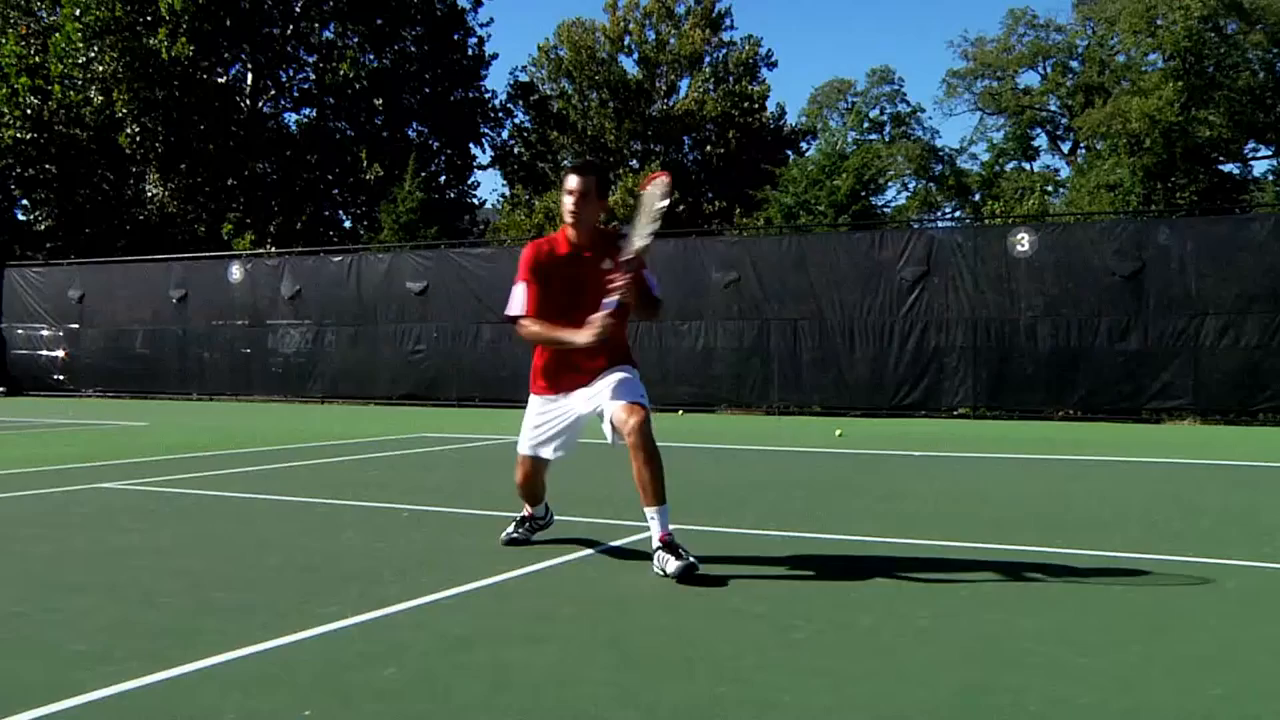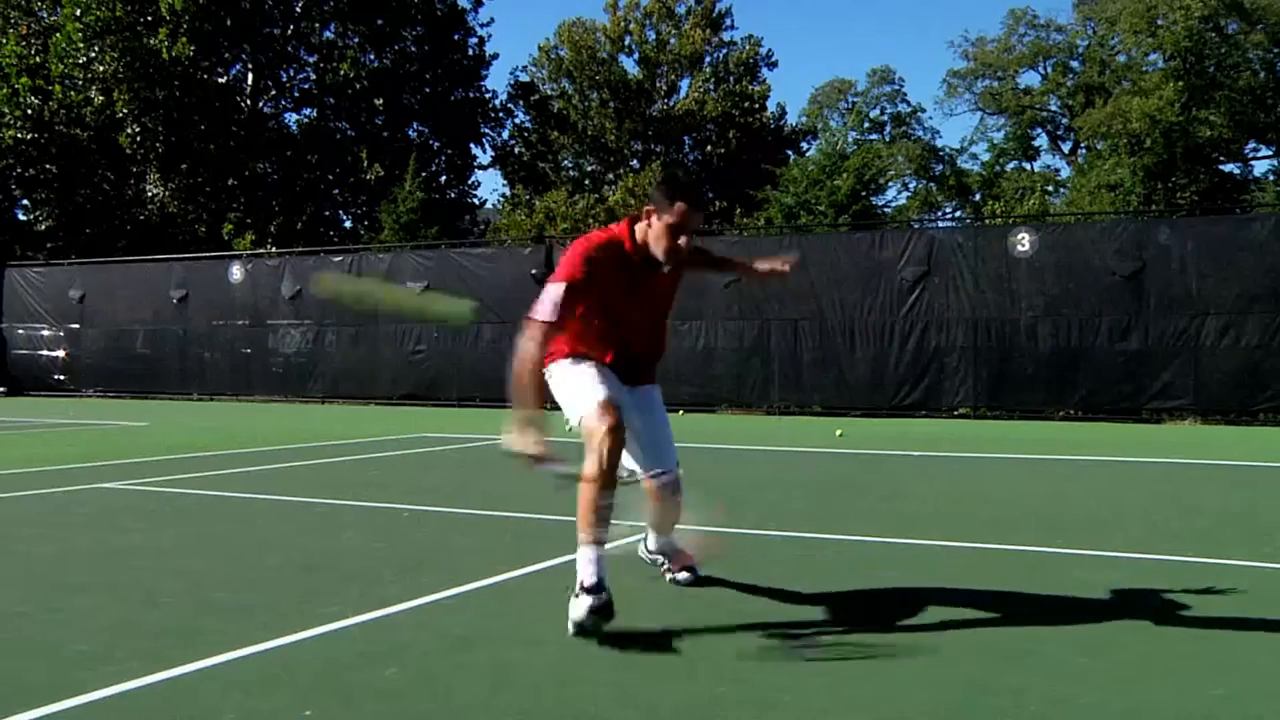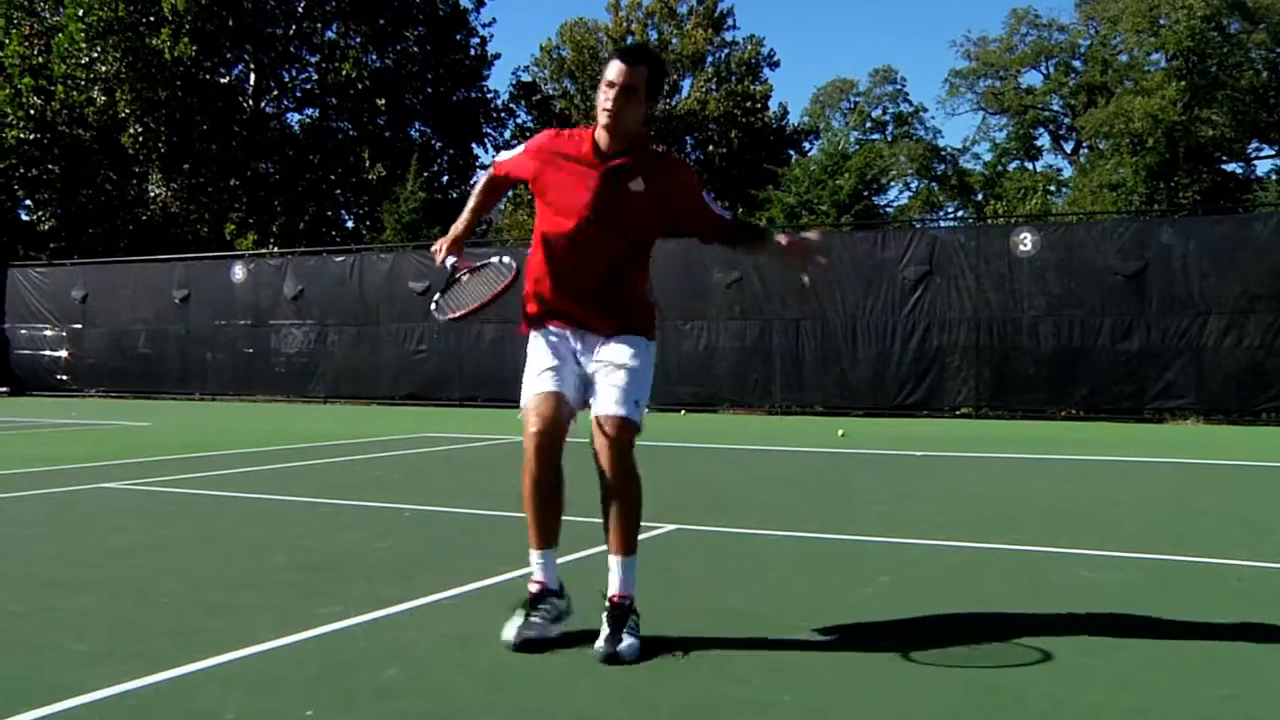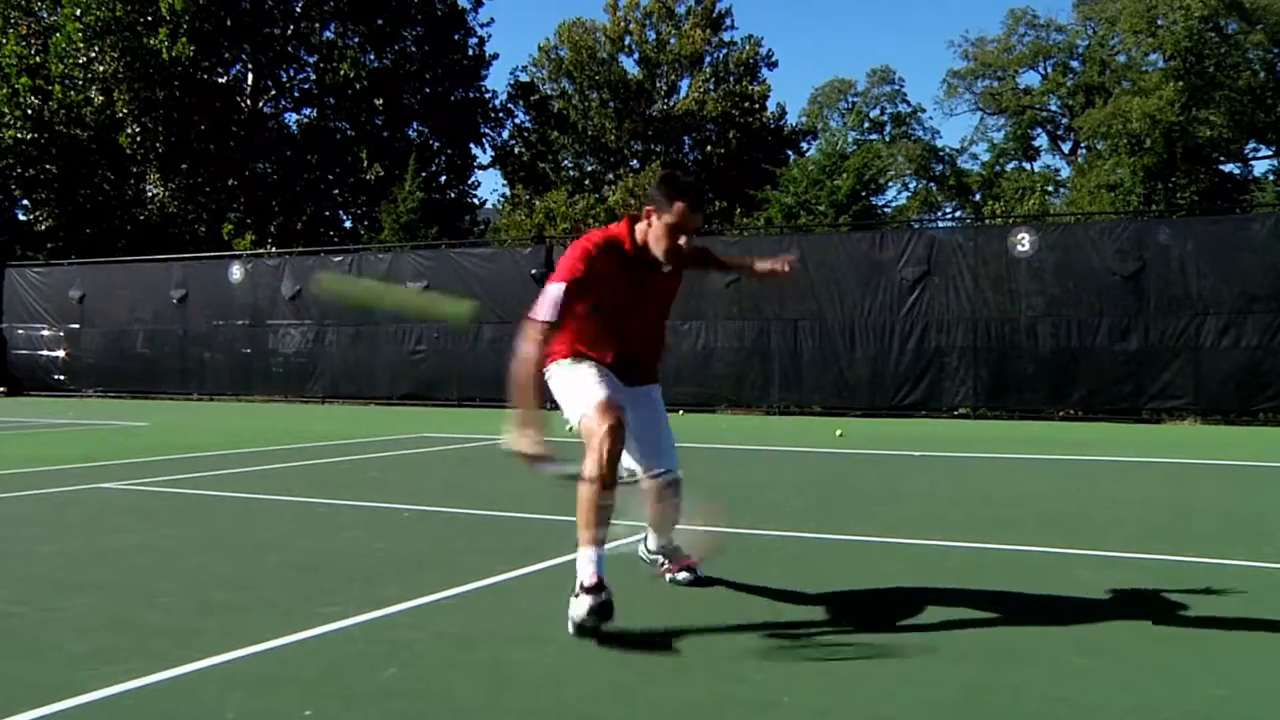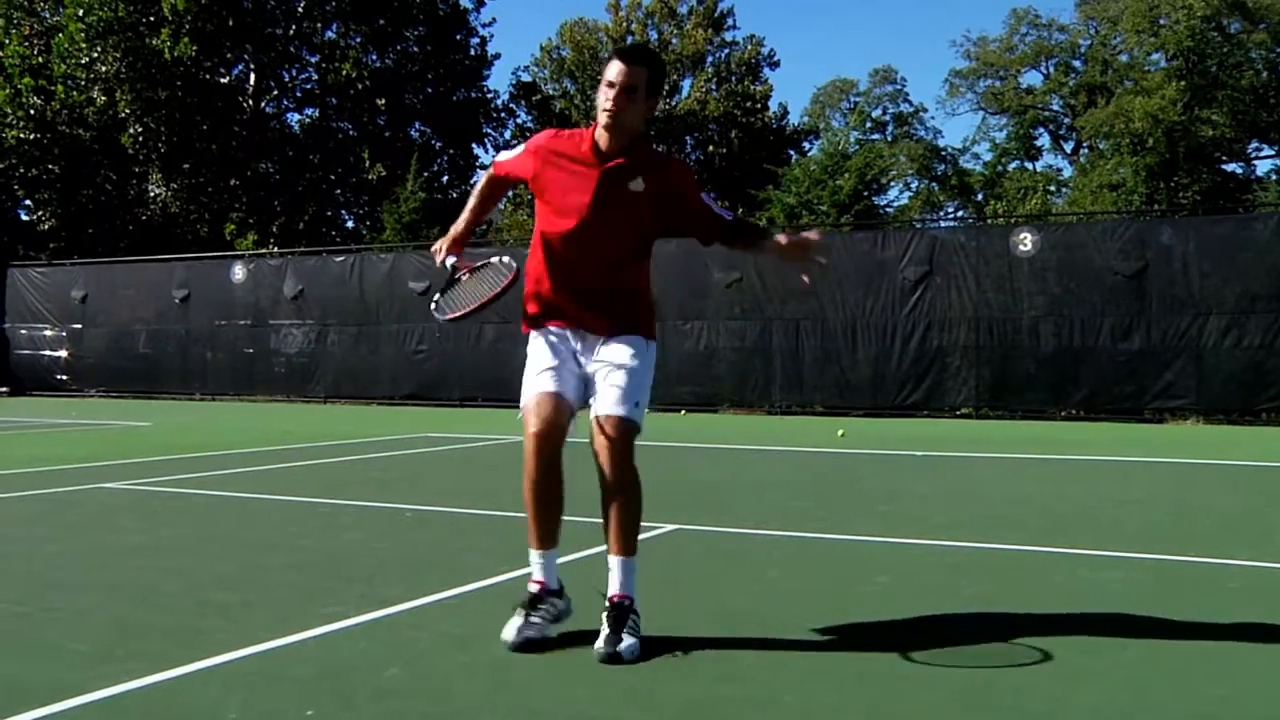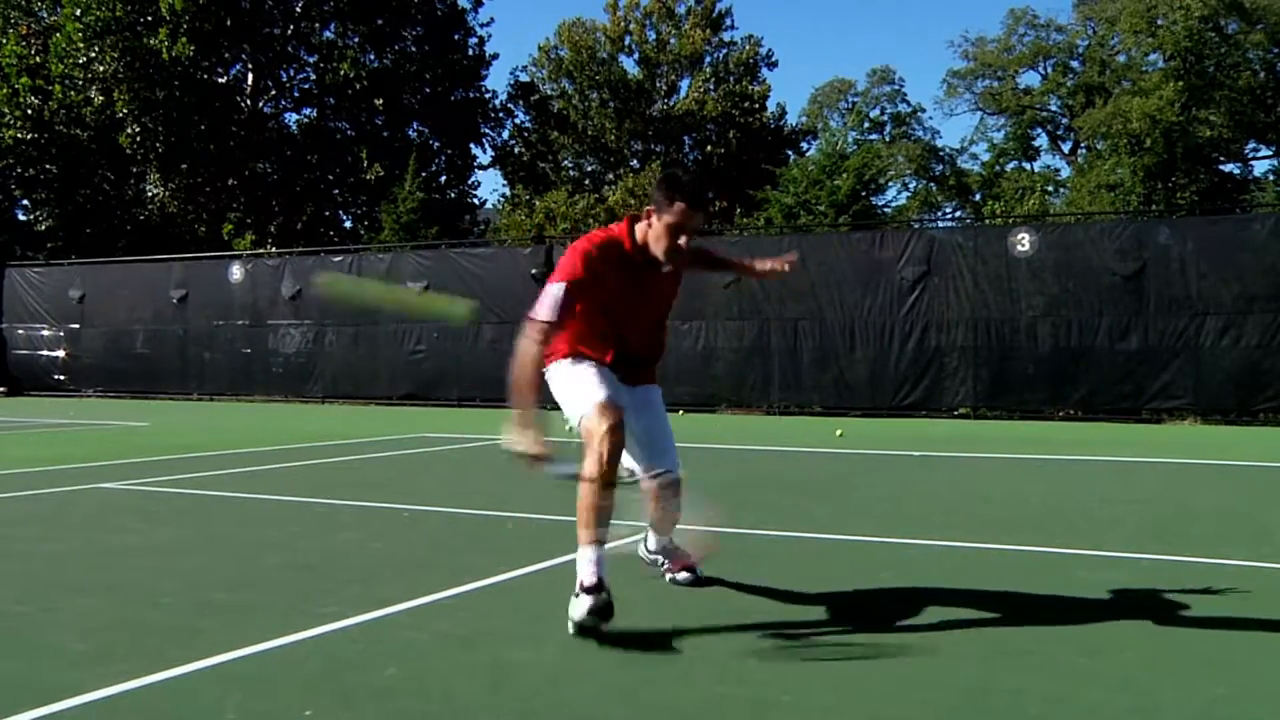
dt=0.5s
person 1, frame 1
left shoulder: (622, 247)
right shoulder: (536, 255)
left elbow: (648, 307)
right elbow: (525, 325)
left wrist: (632, 294)
right wrist: (577, 337)
left hip: (609, 372)
right hip: (553, 383)
left knee: (636, 422)
right knee: (526, 477)
left ankle: (663, 541)
right ankle: (535, 513)
person 1, frame 2
left shoulder: (669, 249)
right shoulder: (590, 254)
right elbow: (537, 332)
left wrist: (751, 267)
right wrist: (525, 416)
left hip: (635, 375)
right hip: (580, 364)
left knee: (666, 489)
right knee: (608, 426)
left ankle: (660, 546)
right ankle: (589, 582)
person 1, frame 3
left shoulder: (666, 171)
right shoulder: (549, 148)
left elbow: (724, 228)
right elbow: (495, 174)
left wrist: (778, 242)
right wrist: (459, 233)
left hip: (622, 332)
right hip: (557, 325)
left knee: (613, 439)
right knee: (541, 428)
left ankle: (621, 600)
right ankle: (544, 589)
person 1, frame 4
left shoulder: (673, 249)
right shoulder: (589, 254)
right elbow: (536, 333)
left wrist: (751, 265)
right wrist: (523, 417)
left hip: (637, 376)
right hip: (579, 364)
left knee: (666, 492)
right knee: (608, 424)
left ankle: (658, 547)
right ankle: (590, 583)
person 1, frame 5
left shoulder: (666, 173)
right shoulder: (548, 149)
left elbow: (725, 227)
right elbow: (495, 173)
left wrist: (777, 241)
right wrist: (458, 233)
left hip: (622, 333)
right hip: (556, 325)
left knee: (613, 439)
right knee: (541, 427)
left ankle: (622, 600)
right ankle: (544, 589)
person 1, frame 6
left shoulder: (673, 251)
right shoulder: (588, 256)
right elbow: (537, 332)
left wrist: (749, 267)
right wrist: (524, 417)
left hip: (635, 374)
right hip: (578, 364)
left knee: (667, 490)
right knee: (607, 425)
left ankle: (659, 545)
right ankle: (589, 583)
